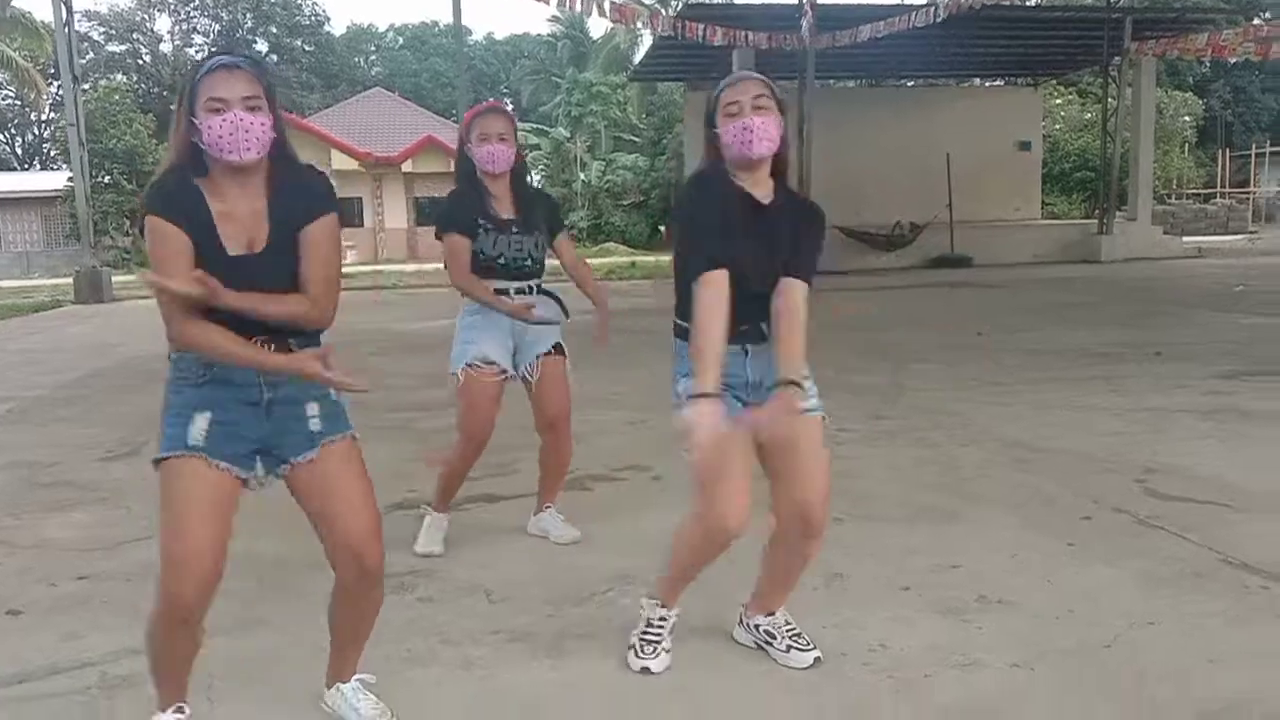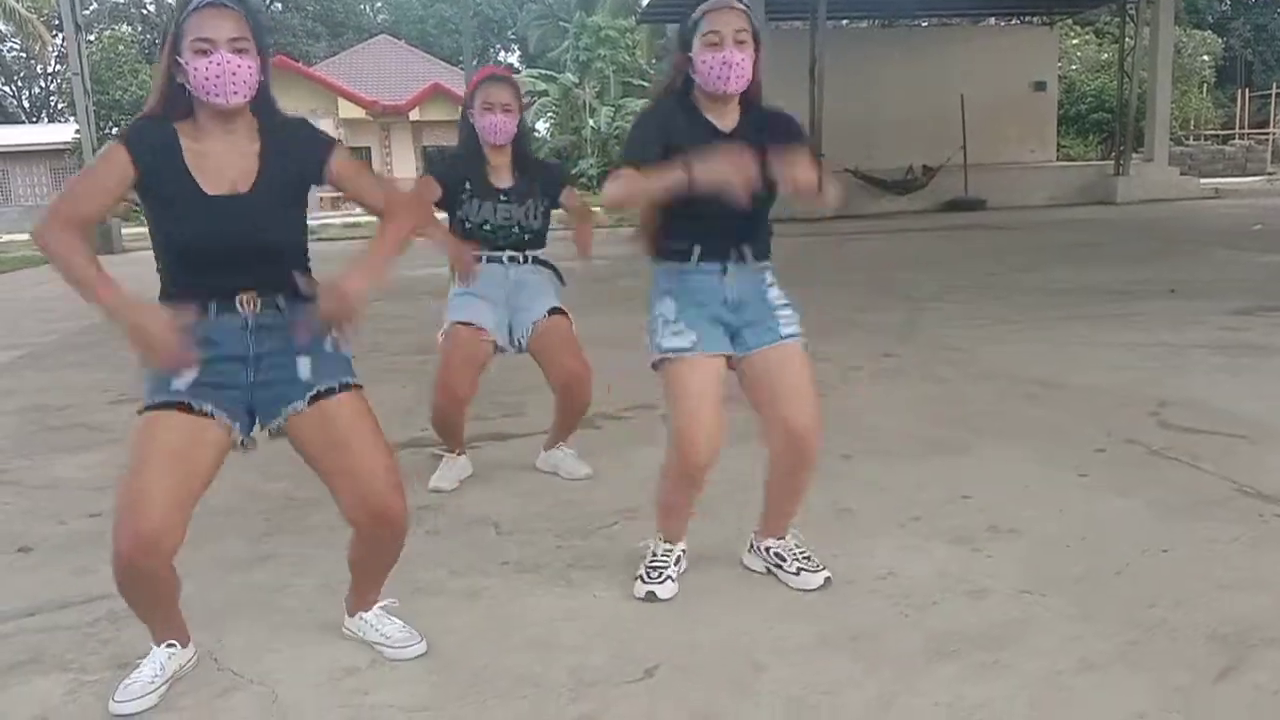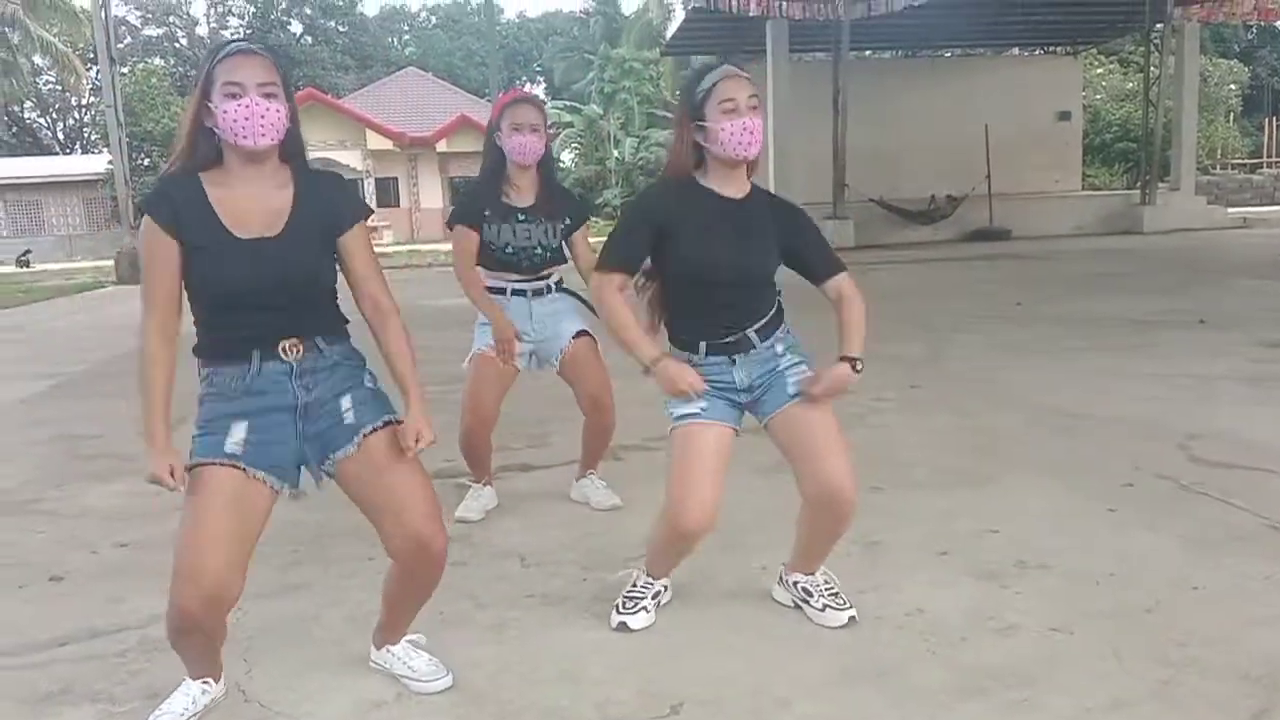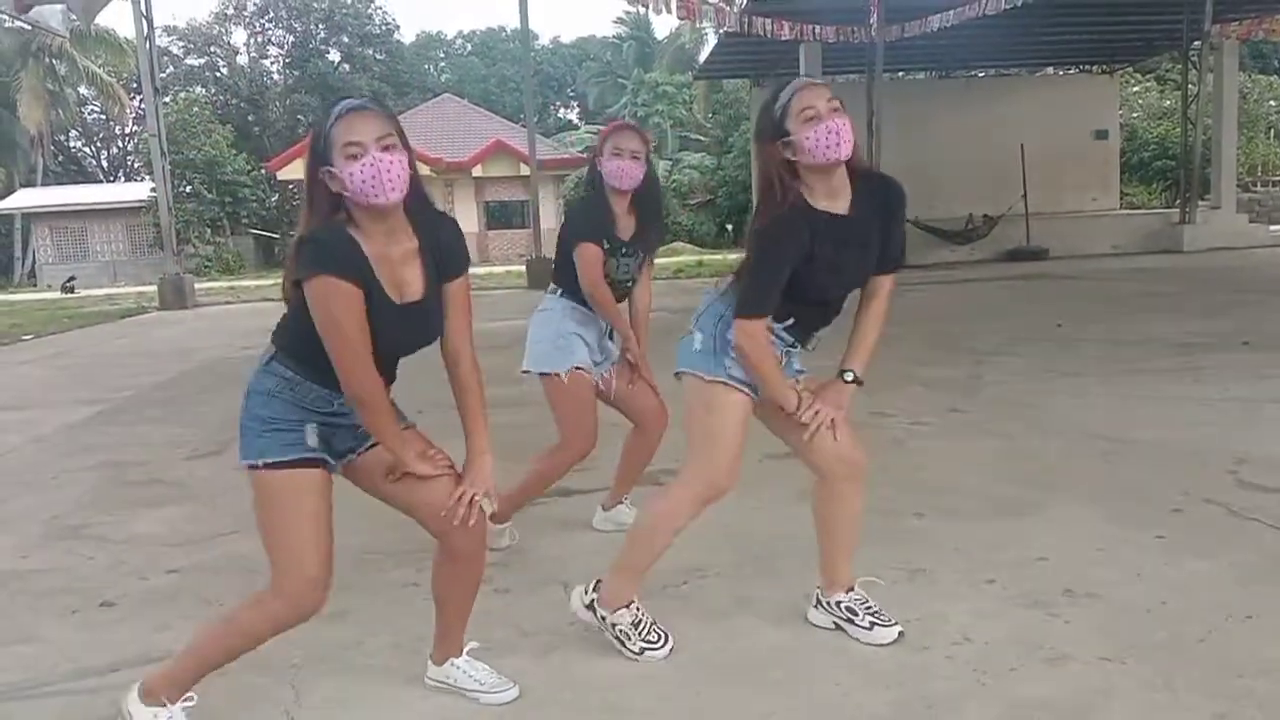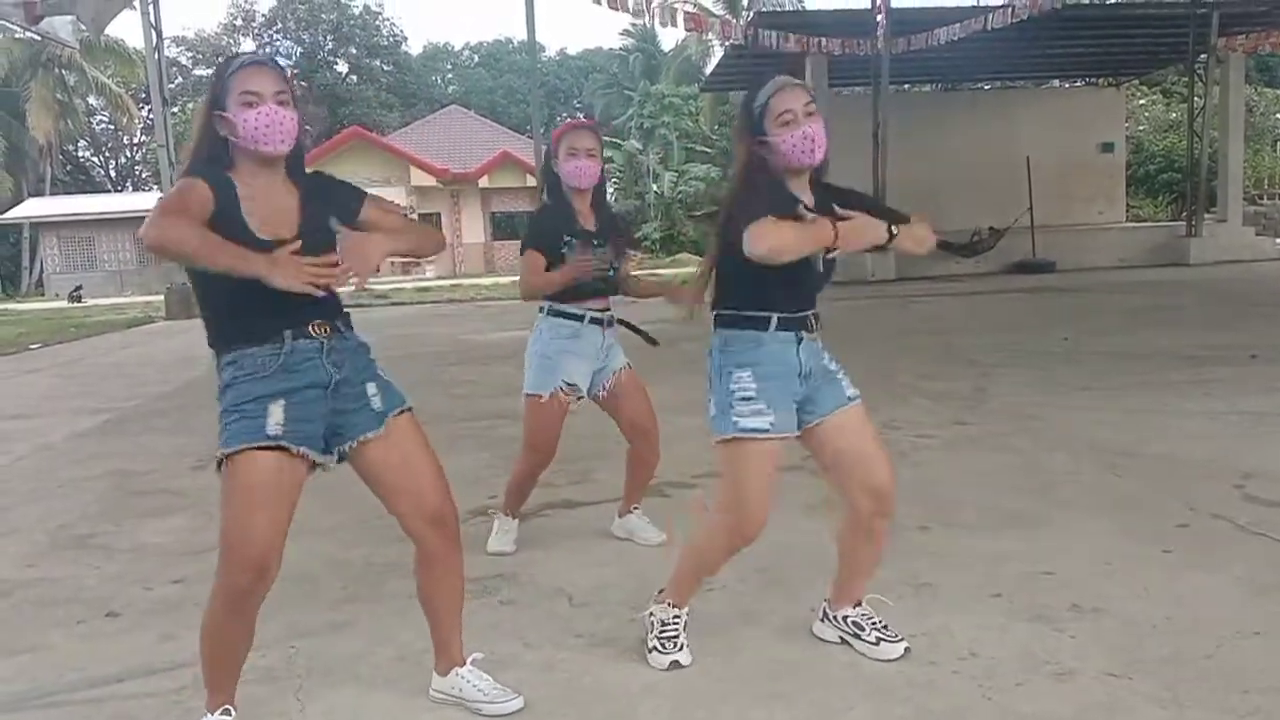
dt=1s
person 1, frame 1
left shoulder: (309, 190)
right shoulder: (173, 201)
left elbow: (319, 309)
right elbow: (184, 327)
left wrist: (218, 295)
right wrist: (287, 361)
left hip: (301, 392)
right hip: (209, 393)
left knee: (363, 559)
right knee: (185, 588)
person 1, frame 2
left shoulder: (296, 144)
right shoulder: (149, 146)
left elbow: (403, 207)
right elbow: (58, 228)
left wrist: (362, 276)
right wrist: (129, 311)
left hip: (297, 339)
right hip: (195, 352)
left knee: (384, 509)
right knee: (141, 546)
left ankle: (364, 608)
right ankle: (171, 643)
person 1, frame 3
left shoulder: (328, 194)
right shoulder: (176, 201)
left elbow: (380, 304)
right elbow: (158, 326)
left wrist: (415, 402)
right wrist: (157, 438)
left hip: (336, 379)
right hip: (239, 396)
left knee: (425, 544)
right knee: (197, 599)
left ankle: (390, 641)
person 1, frame 4
left shoulder: (440, 235)
right shoulder: (328, 254)
left elbow: (461, 355)
right elbow: (358, 379)
left wrist: (480, 458)
right wrist: (404, 452)
left hip: (364, 411)
right hip: (290, 410)
left knee: (466, 519)
right knee: (301, 591)
left ankle: (447, 659)
person 1, frame 5
left shoulder: (324, 191)
right shoulder: (206, 187)
left elbow: (429, 238)
right elbow: (159, 231)
left wrist: (382, 244)
right wrist: (268, 267)
left hip: (348, 366)
right hip: (263, 384)
left knee: (437, 523)
right knee: (246, 572)
person 2, frame 1
left shoulder: (804, 214)
right shoulder: (704, 193)
left elbow: (792, 302)
right elbow: (708, 294)
left wrist: (789, 392)
right wrist: (706, 399)
left hip: (777, 365)
right hip: (708, 368)
left knee: (808, 514)
right knee: (723, 517)
left ankle: (763, 617)
right ankle: (661, 607)
person 2, frame 2
left shoulder: (775, 127)
right shoulder: (664, 120)
left elbow: (825, 193)
right elbow: (615, 194)
left wrist: (808, 178)
right wrist: (691, 172)
left hip: (755, 286)
right hip: (684, 289)
left knee: (802, 433)
right knee: (693, 449)
left ankle: (771, 540)
right ankle: (668, 544)
person 2, frame 3
left shoulder: (779, 214)
right shoulder: (662, 203)
left elbow: (844, 290)
right elbow: (606, 285)
left wrist: (849, 360)
right wrist: (655, 362)
left hip: (774, 359)
right hip: (700, 373)
left knee: (837, 492)
right knee: (690, 517)
left ankle: (801, 576)
right ankle: (652, 578)
person 2, frame 4
left shoulder: (882, 195)
right shoulder: (784, 224)
left elbow: (879, 291)
right elbow: (748, 332)
left wrist: (845, 383)
right wrist: (794, 403)
left hip: (780, 349)
right hip: (728, 340)
left knee: (845, 460)
right knee: (709, 479)
left ankle: (836, 595)
right ankle: (610, 598)
person 2, frame 5
left shoulder: (835, 198)
right shoulder: (757, 193)
left elbow: (923, 238)
right elbow: (761, 244)
left wrist: (879, 230)
right wrist: (834, 231)
left hip: (809, 355)
right hip: (751, 357)
left knee: (875, 493)
right knee: (742, 520)
left ankle: (843, 609)
right ankle: (668, 608)
person 3, frame 1
left shoulder: (538, 203)
right shoulder: (459, 204)
left elbow: (570, 258)
right elbow: (459, 275)
left wrist: (601, 303)
right wrist: (507, 306)
left hip: (540, 315)
right hip: (485, 317)
left knee: (556, 420)
right knee: (474, 432)
left ankle: (545, 513)
right ankle: (437, 515)
person 3, frame 2
left shoulder: (542, 173)
right shoulder: (456, 169)
left elbow: (579, 210)
right elbow: (414, 203)
left wrist: (584, 220)
left hip: (531, 285)
right hip: (477, 288)
left knee: (575, 381)
right knee: (451, 394)
left ankle: (555, 448)
right ankle: (455, 456)
person 3, frame 3
left shoulder: (562, 199)
right shoulder: (478, 198)
left elbow: (584, 258)
right elbow: (464, 265)
right wrist: (496, 318)
left hip: (557, 306)
right hip: (503, 312)
left knee: (600, 401)
right knee: (475, 418)
left ankle: (587, 478)
right ankle: (482, 486)
person 3, frame 4
left shoulder: (644, 222)
right shoulder: (586, 210)
left elbow: (641, 290)
right elbow: (591, 283)
left wrist: (640, 355)
right wrist: (628, 338)
left hip: (604, 332)
right hip: (563, 323)
left knee: (654, 416)
right knee: (579, 441)
left ankle: (613, 507)
right ankle: (496, 514)
person 3, frame 5
left shoulder: (608, 219)
right shoulder: (547, 217)
left elbow: (624, 279)
right elbow: (529, 286)
left wrist: (663, 288)
right wrist: (566, 273)
left hip: (605, 339)
right hip: (560, 338)
left knee: (646, 430)
right knee: (538, 450)
left ankle: (629, 514)
right ankle: (508, 516)
